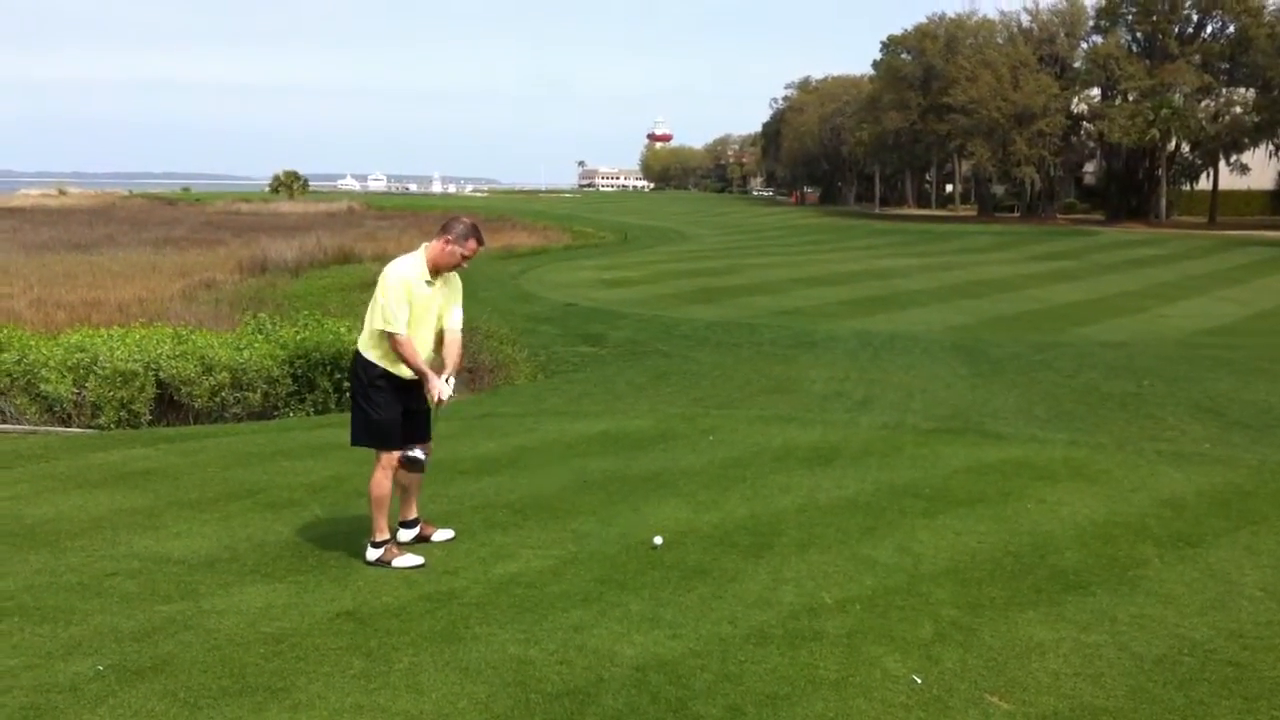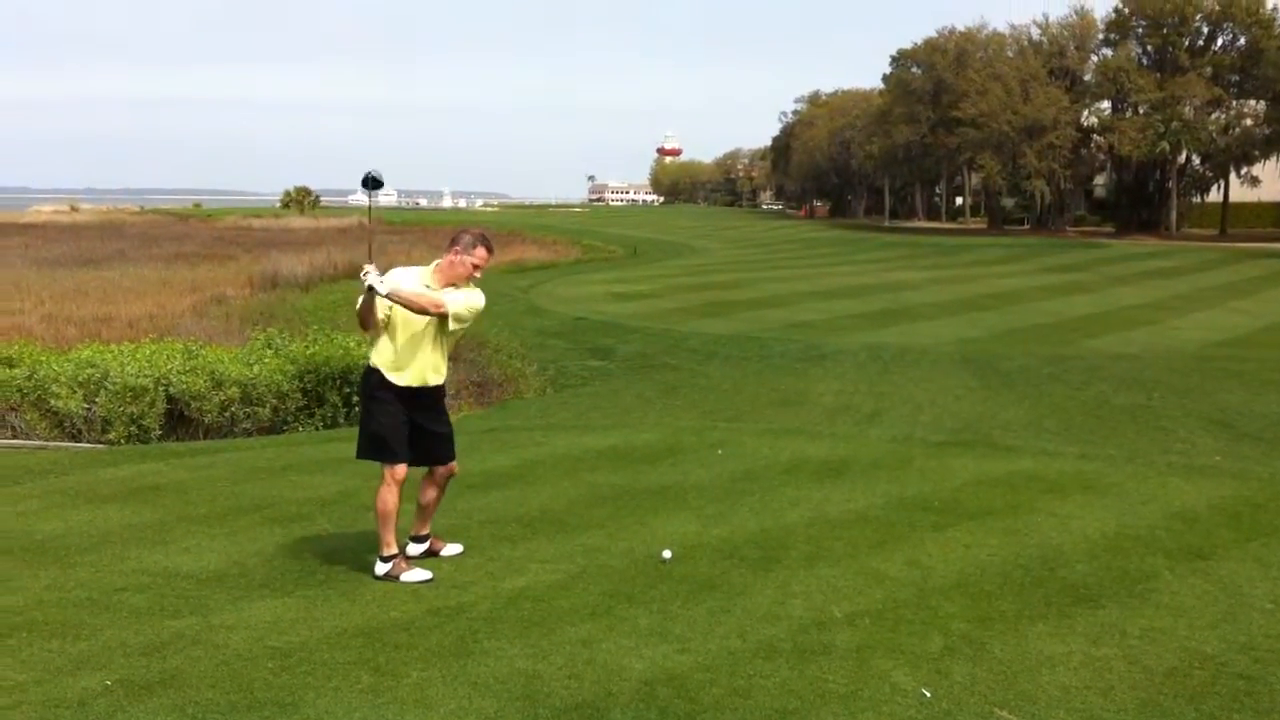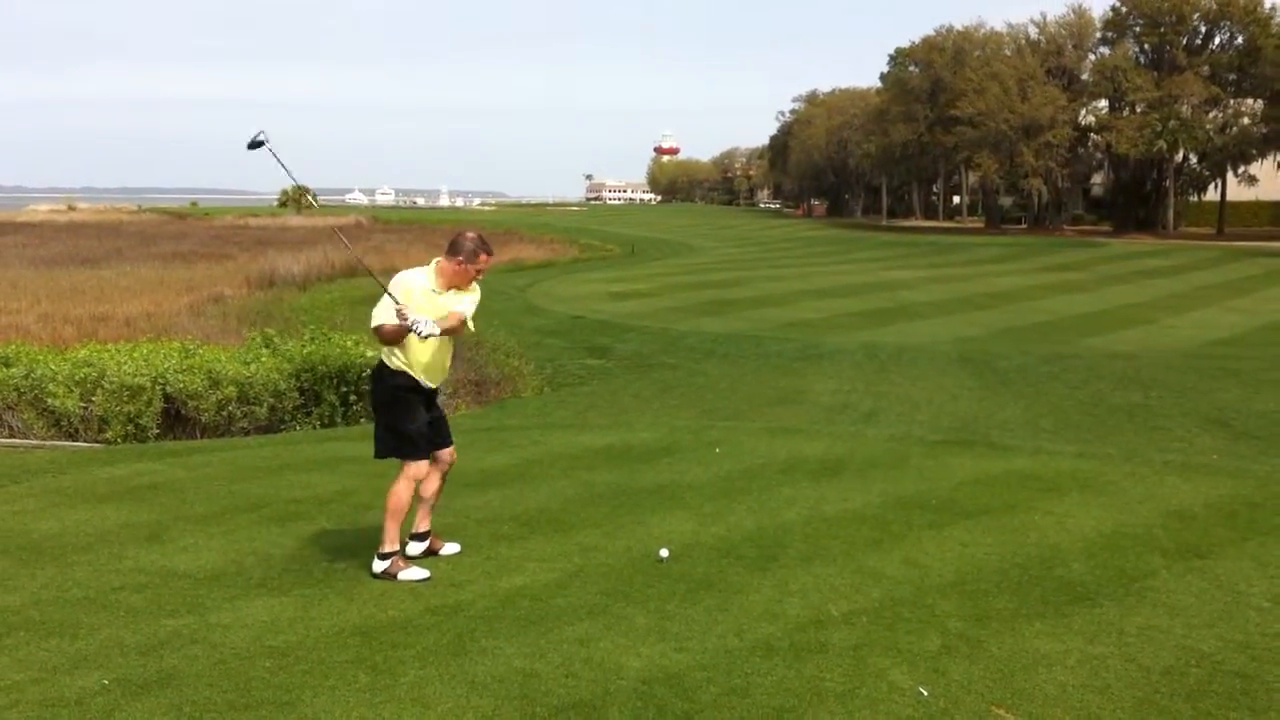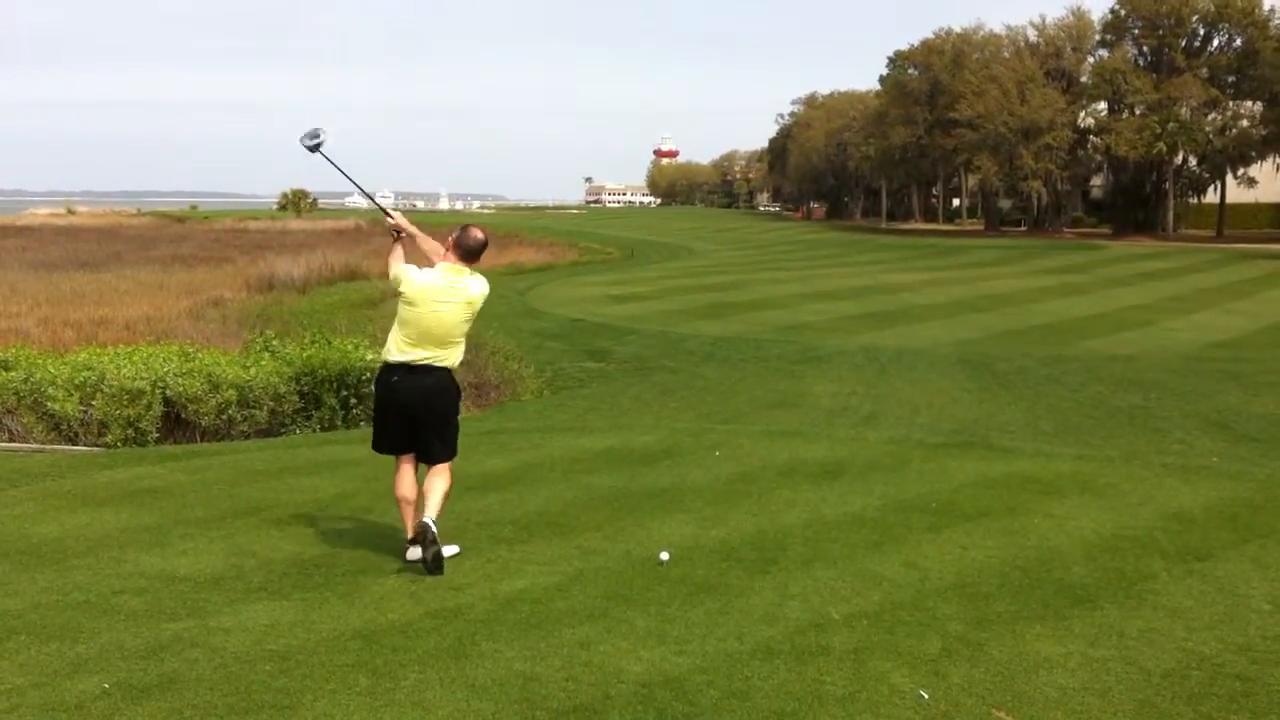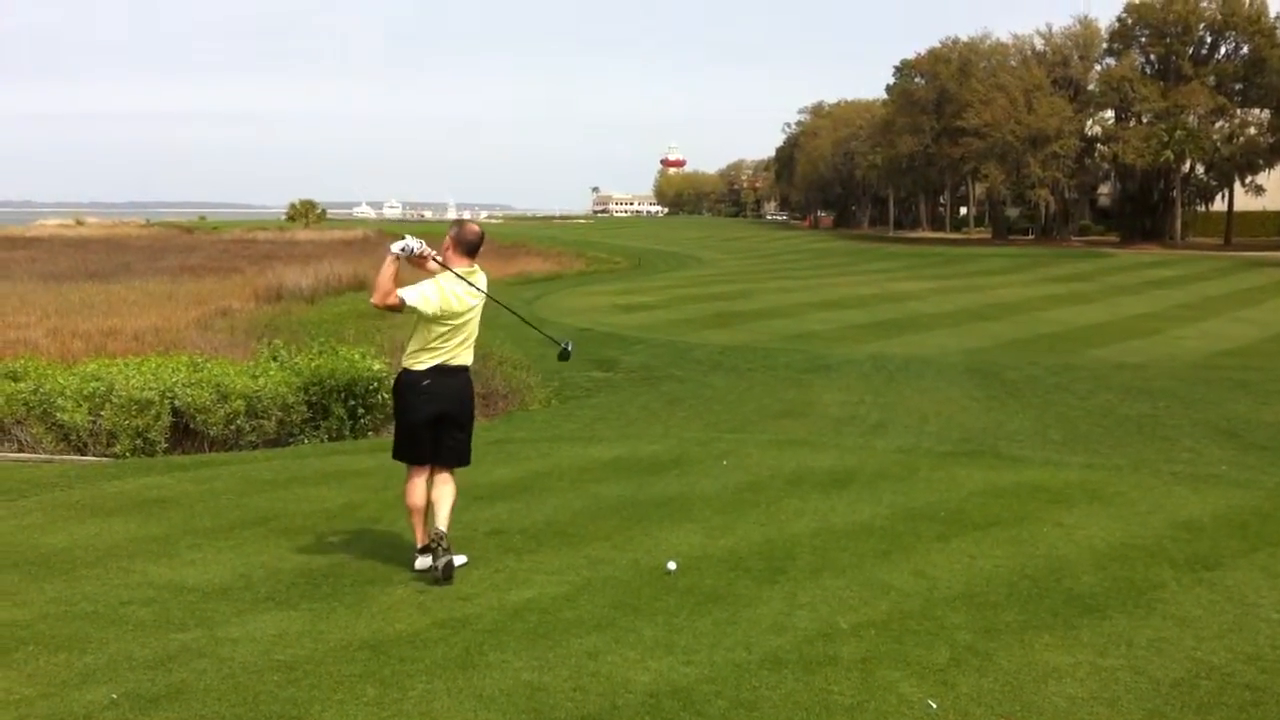
dt=0.4s
person 1, frame 1
left shoulder: (452, 283)
right shoulder: (400, 272)
left elbow: (453, 333)
right elbow: (395, 335)
left wrist: (447, 377)
right wrist: (429, 376)
left hip: (412, 378)
right hip: (377, 372)
left knee: (418, 449)
right knee: (389, 456)
left ankle: (409, 524)
right ankle: (379, 544)
person 1, frame 2
left shoulder: (472, 298)
right shoulder: (401, 275)
left elbow: (432, 307)
right elbow: (367, 324)
left wrist: (385, 287)
right wrist: (371, 291)
left hip: (428, 392)
right hip: (385, 386)
left knee: (445, 468)
right knee: (395, 472)
left ankle: (420, 539)
right ankle: (388, 558)
person 1, frame 3
left shoulder: (470, 291)
right shoulder: (407, 282)
left elbow: (458, 320)
right elbow: (381, 333)
left wrist: (433, 325)
right wrist: (403, 326)
left hip: (425, 386)
right hip: (397, 385)
left knee: (444, 456)
right knee: (414, 467)
left ankle: (420, 537)
right ankle: (387, 556)
person 1, frame 4
left shoulder: (414, 280)
right shoulder: (478, 287)
left elbow: (395, 262)
right elbow: (443, 260)
left wrist: (401, 234)
right wrist: (410, 230)
left hip: (395, 378)
right hip: (438, 384)
left knee: (406, 461)
right knee: (440, 464)
left ankle: (415, 540)
right ankle: (429, 521)
person 1, frame 5
left shoulder: (438, 290)
right shoulder: (478, 280)
left elbow: (381, 299)
right elbow: (441, 267)
left wrist: (396, 252)
right wrist: (421, 254)
left hip: (419, 385)
right hip: (457, 384)
left knee: (417, 469)
right knee: (444, 469)
left ankle: (423, 549)
right ankle: (440, 532)
